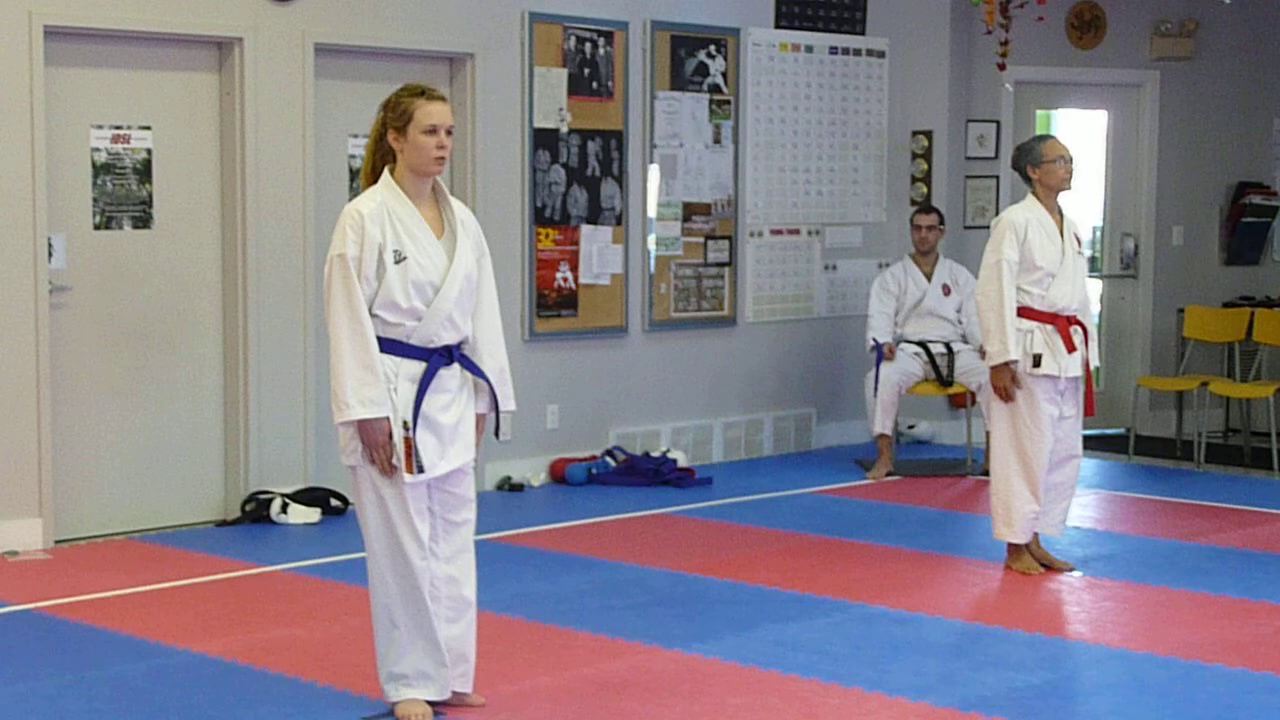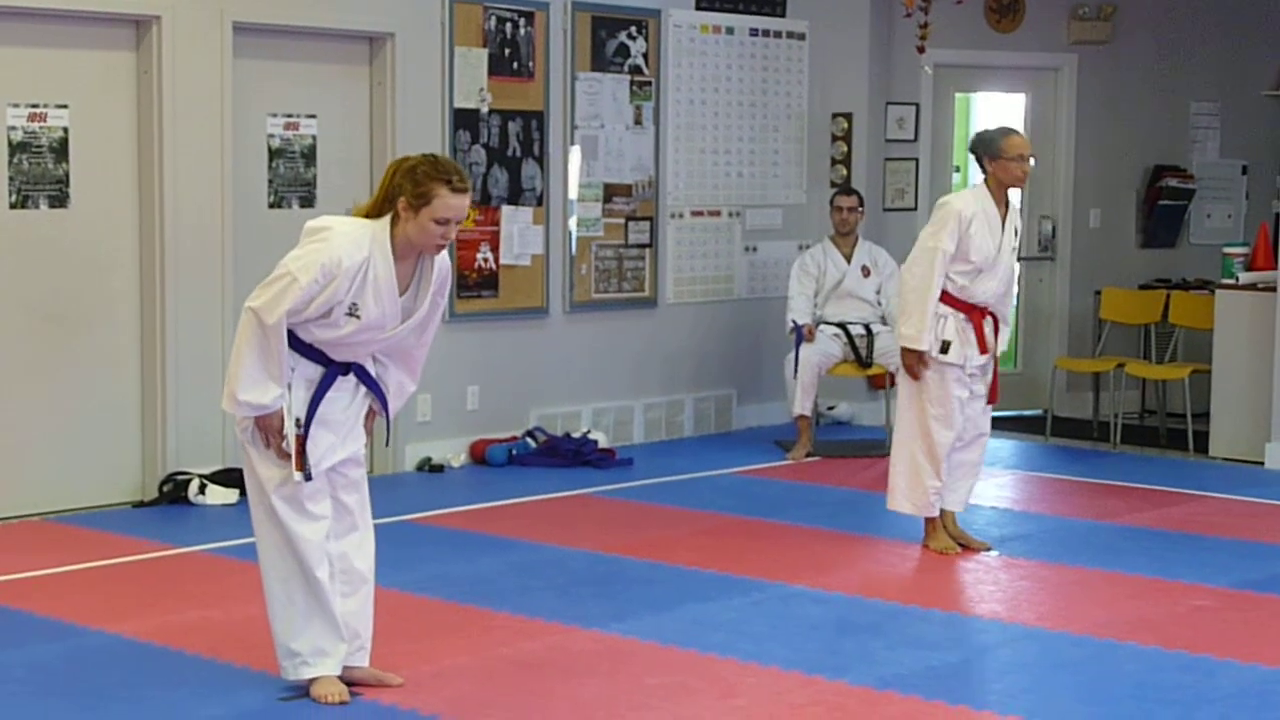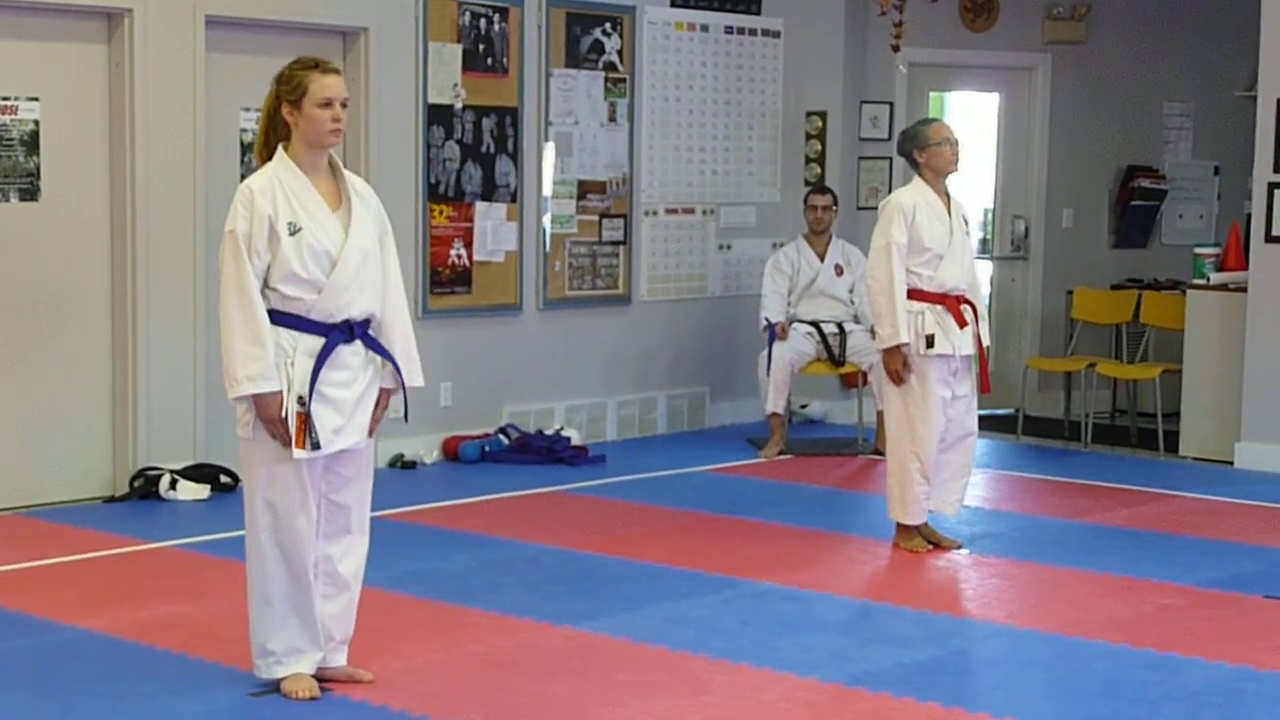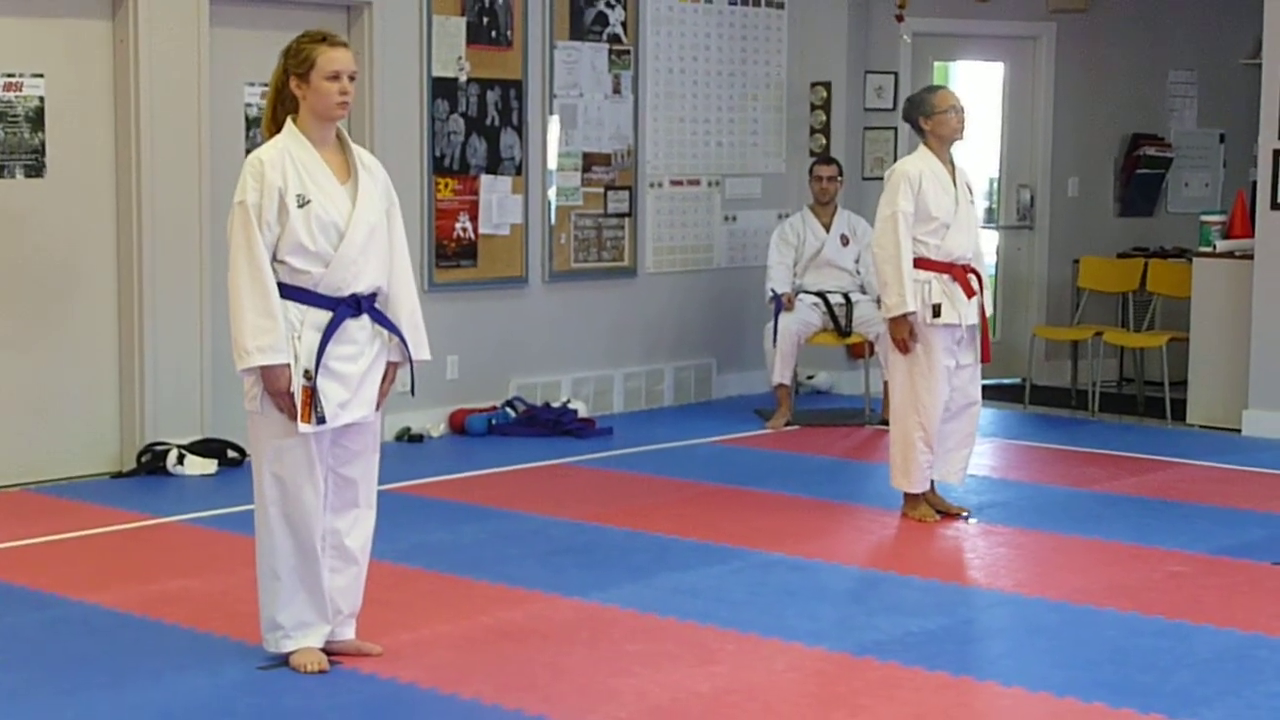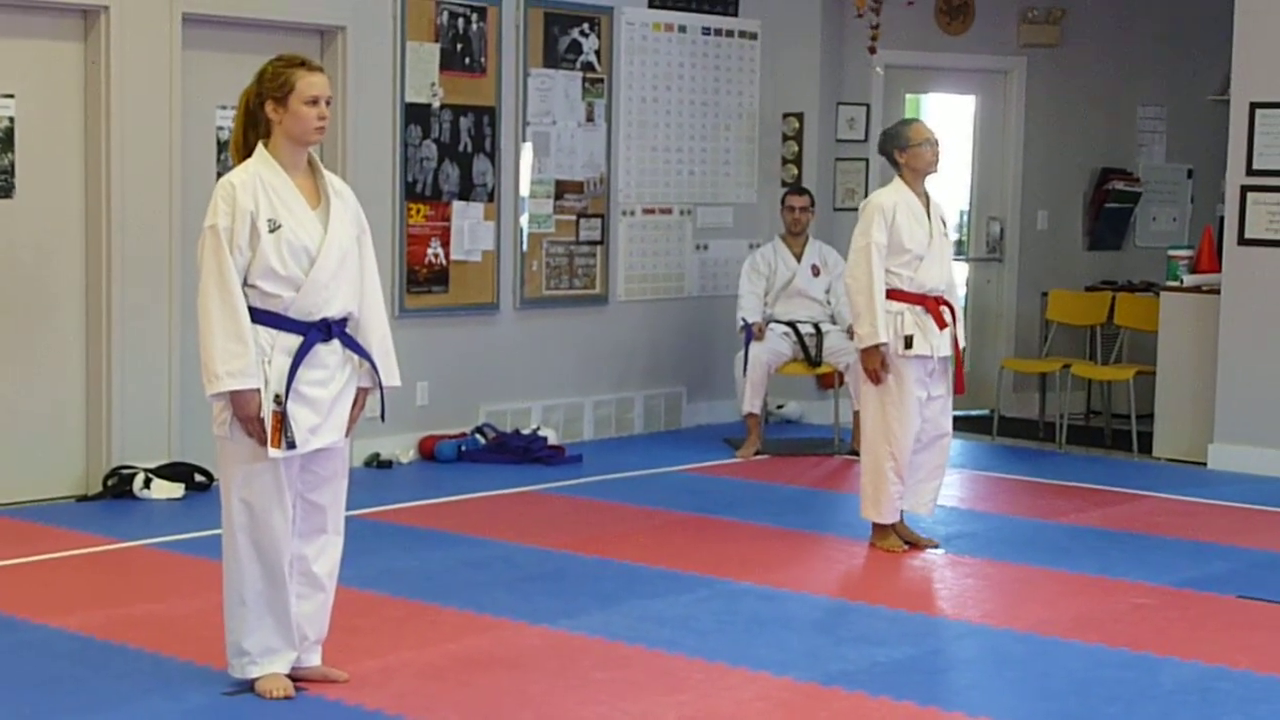
dt=1s
person 1, frame 1
left shoulder: (462, 220)
right shoulder: (365, 216)
left elbow: (481, 315)
right elbow: (348, 319)
left wrist: (481, 401)
right wrist: (368, 413)
left hip: (451, 393)
right hip: (392, 393)
left knee: (453, 541)
right knee: (402, 544)
person 1, frame 2
left shoulder: (435, 269)
right shoulder: (341, 250)
right elbow: (264, 315)
left wrist: (375, 404)
right wrist: (265, 403)
left hip: (340, 392)
right hip: (285, 388)
left knee: (350, 523)
right knee: (300, 525)
left ankle: (347, 655)
right ankle: (315, 662)
person 1, frame 3
left shoulder: (361, 196)
right shoulder: (261, 194)
left elbow: (386, 288)
right elbow: (242, 296)
left wrist: (387, 374)
right wrist: (261, 387)
left hip: (351, 371)
right hip: (289, 369)
left knee: (343, 518)
right knee: (287, 518)
left ankle: (326, 650)
right ankle: (286, 657)
person 1, frame 4
left shoulder: (369, 169)
right shoulder: (269, 166)
left elbow: (392, 261)
right elbow: (251, 268)
left wrist: (394, 347)
right wrist: (270, 358)
left hip: (358, 346)
right hip: (297, 343)
left knee: (351, 491)
right knee: (295, 492)
left ankle: (335, 623)
right ankle: (296, 631)
person 1, frame 5
left shoulder: (339, 194)
right shoulder: (240, 190)
left elbow: (363, 286)
right elbow: (222, 293)
left wrist: (364, 374)
right wrist: (240, 383)
left hip: (328, 371)
right hip: (267, 369)
left knee: (319, 518)
right knee: (263, 518)
left ankle: (301, 649)
right ankle: (261, 657)
person 2, frame 1
left shoulder: (1071, 227)
right shoulder: (1014, 221)
right elbow: (994, 292)
left wrist: (1084, 352)
right wrist: (1000, 358)
left hip: (1067, 349)
right hip: (1031, 348)
left knee: (1063, 451)
right knee: (1026, 449)
left ankle: (1035, 543)
right ankle: (1016, 548)
person 2, frame 2
left shoulder: (1012, 216)
right shoulder: (958, 208)
right elbow: (921, 274)
left wrist: (993, 336)
right wrist: (913, 340)
left hip: (977, 333)
right hip: (942, 332)
left knee: (971, 431)
right knee: (935, 428)
left ankle: (950, 520)
right ankle: (932, 527)
person 2, frame 3
left shoulder: (956, 207)
right shoulder: (902, 203)
right elbow: (884, 275)
left wrist: (976, 332)
right wrist: (892, 341)
left hip: (957, 329)
right hip: (920, 329)
left knee: (958, 429)
right knee: (917, 429)
left ankle: (924, 520)
right ankle: (906, 526)
person 2, frame 4
left shoulder: (960, 176)
right shoulder: (908, 172)
right elbow: (890, 244)
left wrist: (978, 301)
right wrist: (898, 310)
left hip: (961, 298)
right hip: (926, 298)
left knee: (962, 399)
right knee: (922, 399)
left ankle: (931, 488)
right ankle: (913, 494)
person 2, frame 5
left shoulder: (934, 208)
right shoulder: (882, 204)
right elbow: (863, 275)
left wrist: (952, 333)
right wrist: (871, 340)
left hip: (934, 330)
right hip: (898, 329)
left knee: (932, 430)
right knee: (893, 429)
left ankle: (900, 519)
right ankle: (881, 525)
person 3, frame 1
left shoulder: (959, 275)
right shoulder: (892, 276)
left elbow: (974, 318)
right elbow: (880, 317)
left wrist: (986, 344)
right wrist: (884, 342)
left hip: (954, 350)
right hip: (911, 351)
right knee: (883, 378)
right ankle: (885, 457)
person 3, frame 2
left shoulder: (879, 257)
right shoulder: (812, 258)
left elbow: (893, 299)
right elbow: (800, 298)
right wrist: (804, 323)
left hip: (872, 332)
right hip: (830, 332)
right knee: (802, 359)
right ankle: (804, 438)
person 3, frame 3
left shoulder: (852, 256)
right shoulder: (786, 257)
left elbow: (865, 298)
right elbow: (773, 296)
right wrist: (777, 321)
left hip: (845, 330)
right hip: (803, 330)
right knee: (776, 357)
left ankle: (883, 436)
right ankle: (777, 436)
person 3, frame 4
left shoulder: (858, 226)
right shoulder: (791, 227)
left elbow: (871, 268)
right elbow: (779, 267)
right wrist: (783, 292)
left hip: (852, 300)
right hip: (809, 301)
right knee: (782, 328)
left ankle: (890, 405)
right ankle: (784, 406)
person 3, frame 5
left shoulder: (829, 256)
right shoulder: (762, 257)
left elbow: (842, 298)
right elbow: (750, 296)
left wrist: (853, 324)
right wrist: (754, 321)
left hip: (822, 330)
right hip: (779, 330)
left knee: (862, 354)
right knee: (753, 356)
left ankle: (859, 435)
right ankle: (753, 435)
